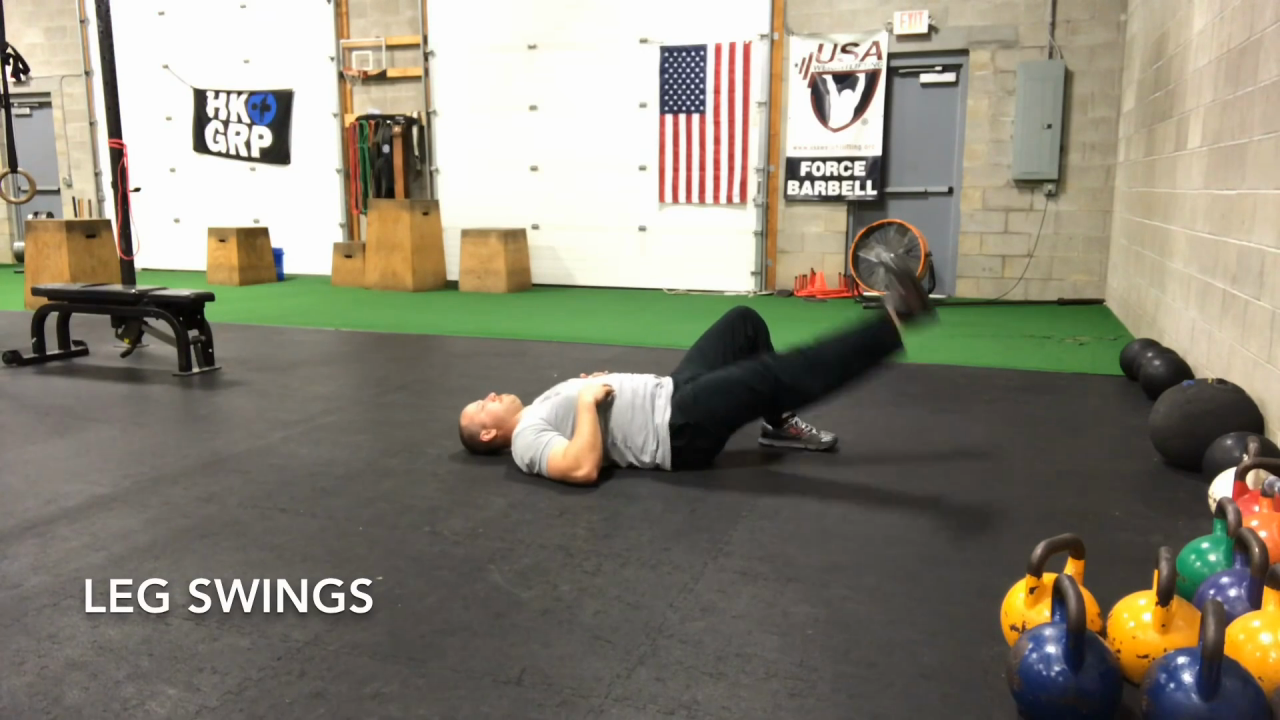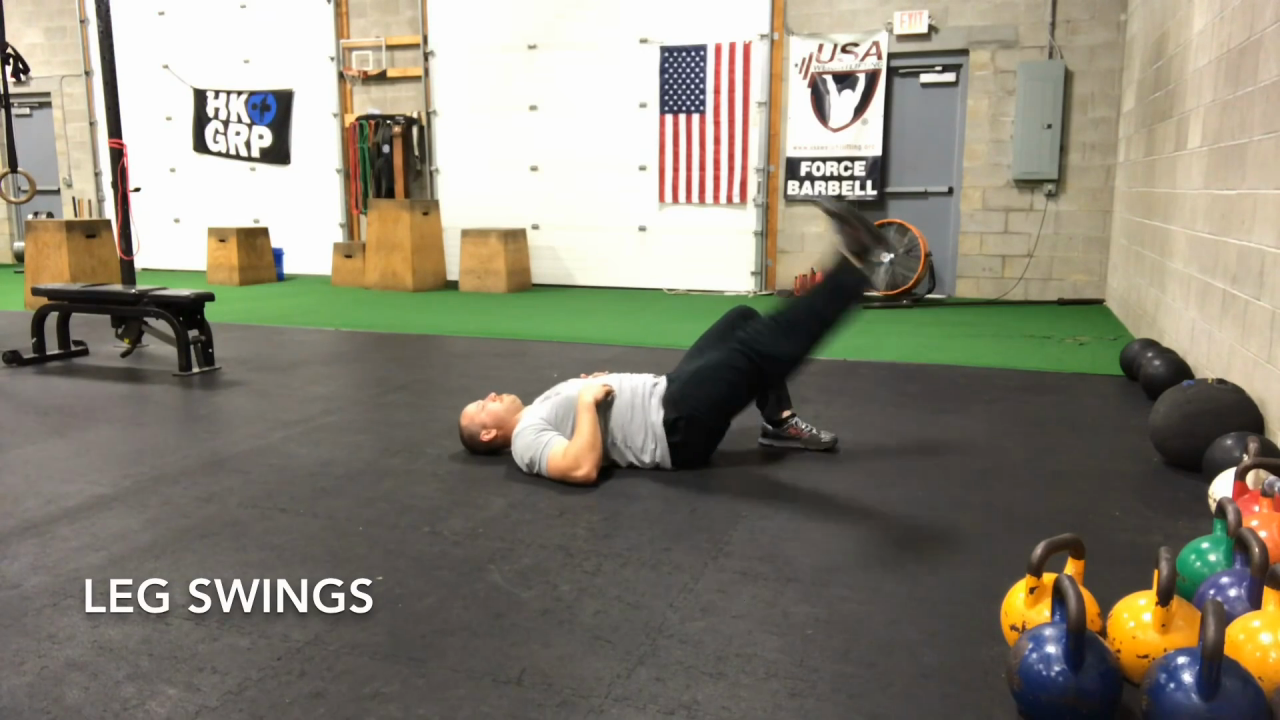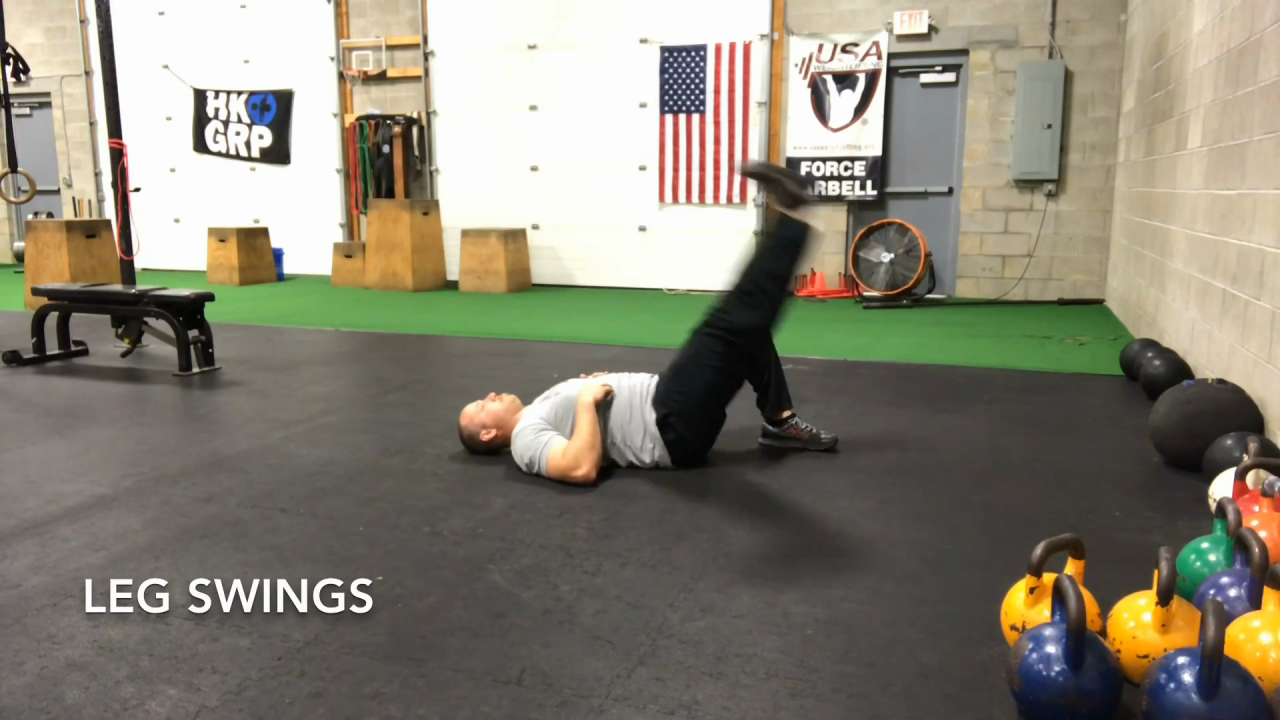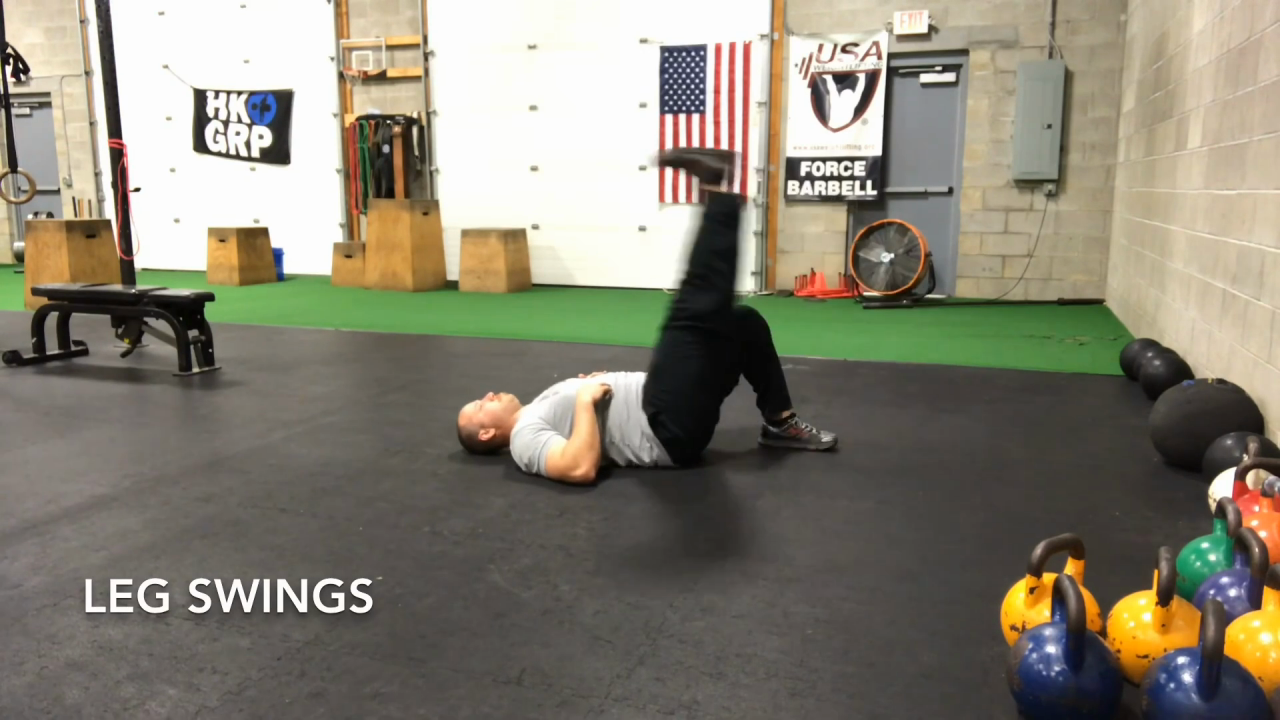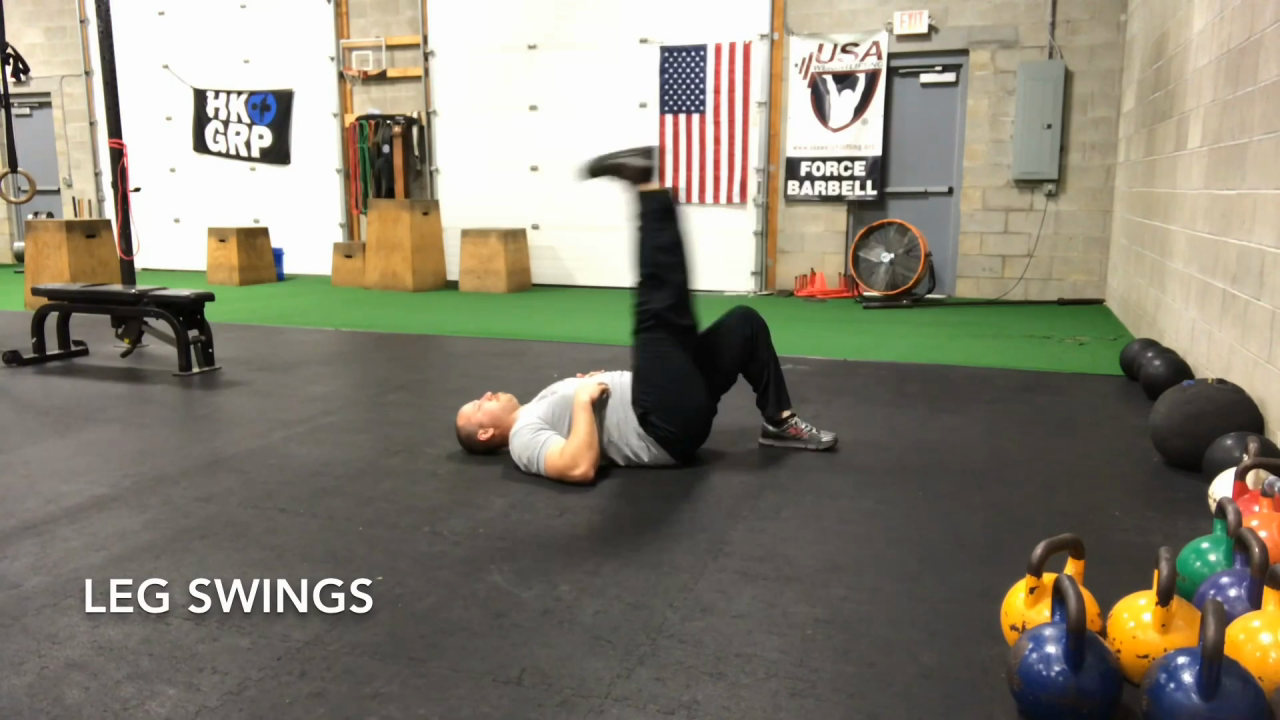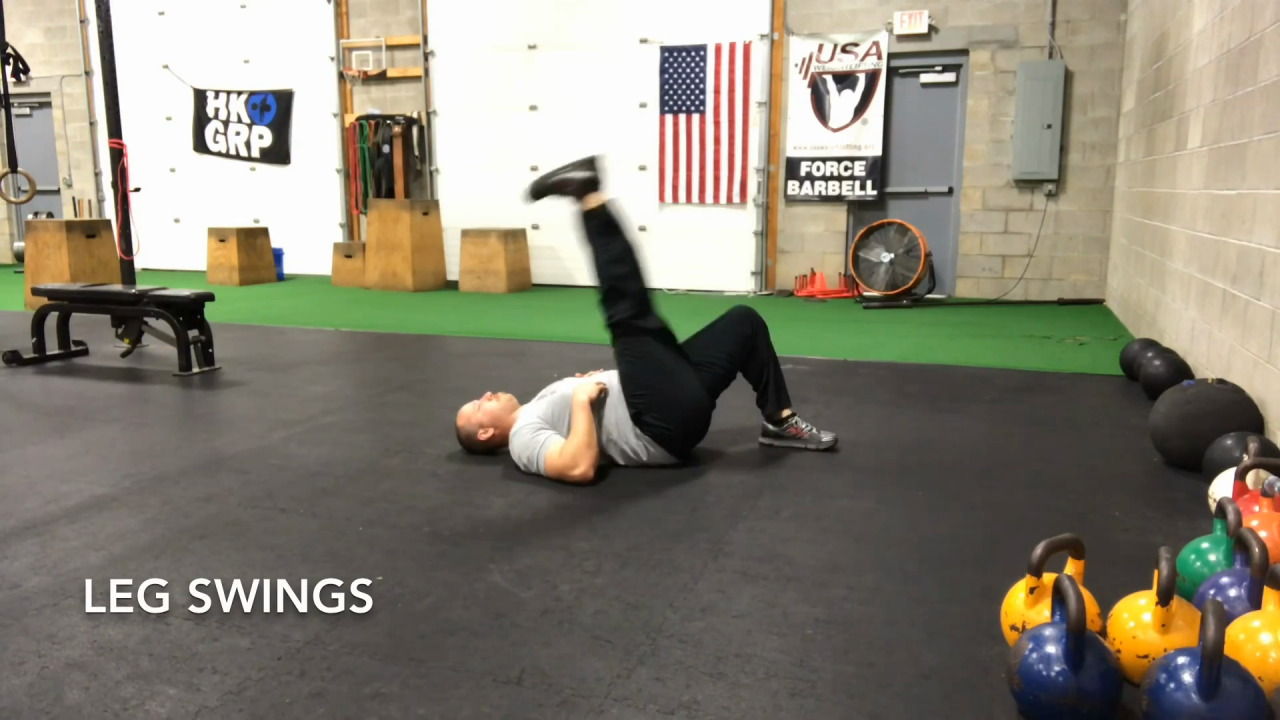
dt=0.1s
person 1, frame 1
left shoulder: (539, 408)
right shoulder: (526, 442)
right elbow: (583, 467)
left wrist: (590, 388)
right wrist: (588, 401)
left hip: (670, 392)
right hip: (681, 433)
left knee: (741, 322)
right knee: (770, 378)
left ankle: (781, 425)
right ankle: (893, 321)
person 1, frame 2
left shoulder: (539, 409)
right shoulder: (527, 440)
right elbow: (583, 468)
left wrist: (591, 384)
right wrist: (588, 401)
left hip: (661, 392)
right hip: (676, 429)
left knee: (744, 322)
right knee: (751, 348)
left ankle: (782, 424)
right ankle: (850, 262)
person 1, frame 3
left shoulder: (537, 413)
right shoulder: (527, 440)
right elbow: (583, 468)
left wrist: (591, 385)
right wrist: (587, 401)
left hip: (664, 409)
right hip: (674, 431)
left knee: (746, 321)
right knee: (726, 329)
left ankle: (781, 423)
right ankle: (789, 215)
person 1, frame 4
left shoulder: (538, 410)
right shoulder: (526, 440)
right elbow: (583, 468)
left wrist: (592, 383)
right wrist: (586, 401)
left hip: (662, 405)
right hip: (672, 429)
left knee: (744, 321)
right knee: (694, 317)
left ankle: (781, 423)
person 1, frame 5
left shoulder: (538, 410)
right shoulder: (524, 439)
right elbow: (581, 468)
left wrist: (594, 383)
right wrist: (584, 400)
left hip: (678, 410)
right hip: (672, 425)
left knee: (744, 322)
right knee: (660, 314)
left ankle: (780, 422)
person 1, frame 6
left shoulder: (536, 411)
right shoulder: (524, 438)
right elbow: (581, 468)
left wrist: (590, 383)
right wrist: (583, 400)
left hip: (672, 403)
right hip: (668, 423)
left knee: (743, 321)
right knee: (630, 313)
left ankle: (780, 421)
